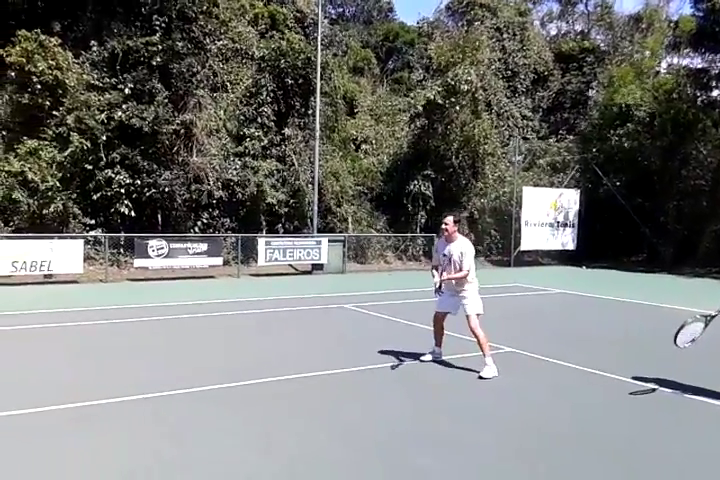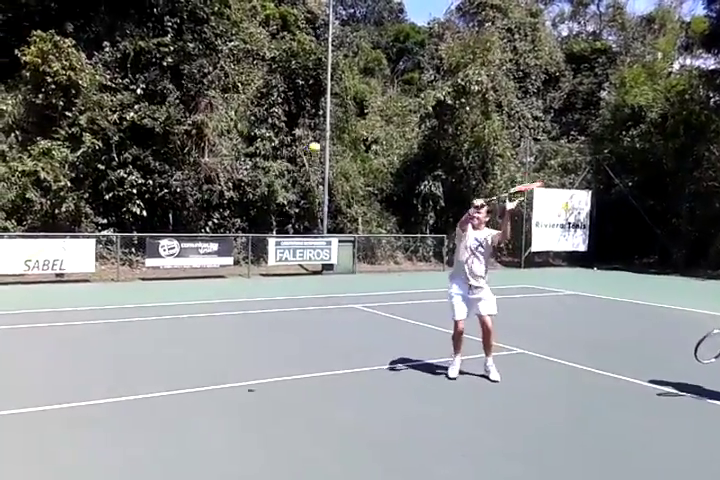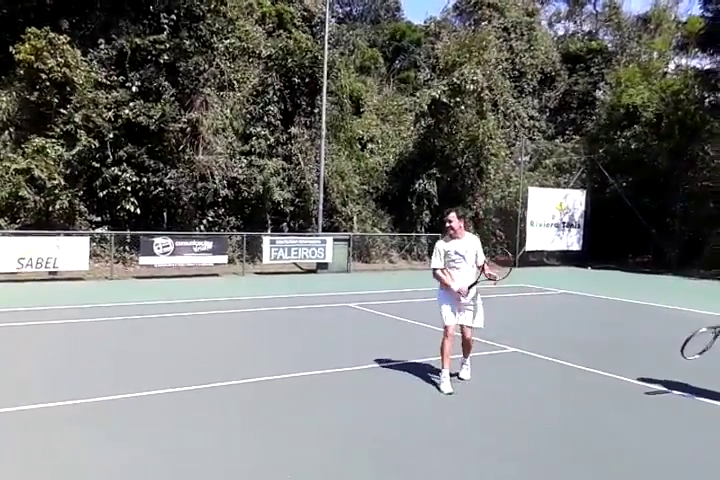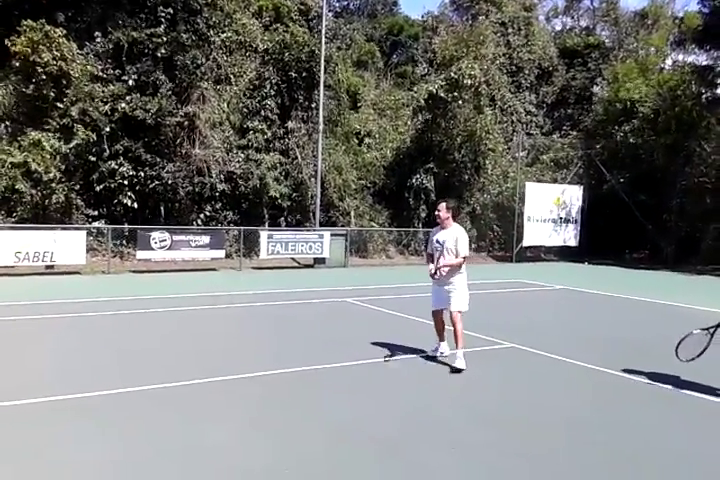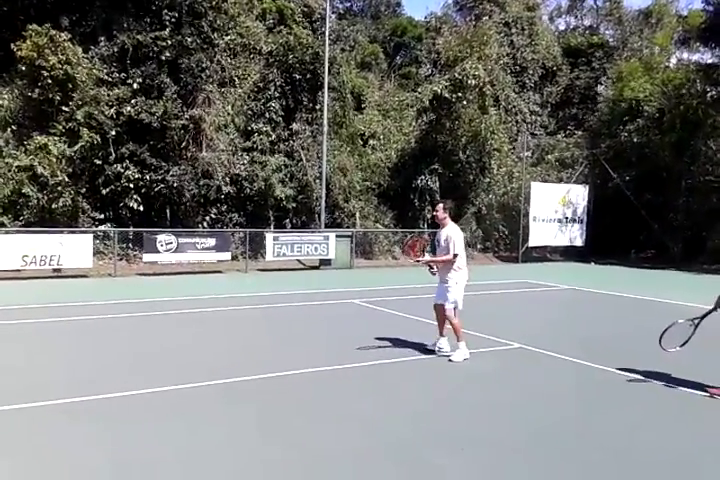
dt=0.7s
person 1, frame 1
left shoulder: (465, 246)
right shoulder: (439, 244)
left elbow: (465, 273)
right elbow: (435, 265)
left wrist: (448, 277)
right wrist: (436, 277)
left hip: (467, 290)
right hip: (449, 289)
left knee: (474, 326)
right knee: (437, 318)
left ankle: (490, 364)
right ankle: (437, 351)
person 1, frame 2
left shoulder: (490, 234)
right shoulder: (464, 230)
left elbow: (505, 236)
right elbow: (462, 223)
left wrist: (507, 213)
right wrist: (472, 210)
left hip: (480, 286)
right hip: (459, 285)
left knee: (487, 326)
right knee: (459, 327)
left ankle: (489, 364)
right ankle: (456, 358)
person 1, frame 3
left shoulder: (474, 240)
right shoulder: (442, 244)
left elbow: (480, 264)
right elbow: (436, 271)
left wrist: (489, 273)
right wrist: (454, 286)
left hip: (470, 296)
right hip: (448, 294)
left knee: (467, 334)
right knee: (448, 332)
left ankle: (465, 362)
right ankle: (445, 375)
person 1, frame 4
left shoulder: (459, 233)
right shoulder: (434, 232)
left elbow: (461, 259)
right elbow: (429, 253)
left wrist: (444, 264)
right wrist: (431, 266)
left hip: (455, 281)
right hip: (438, 281)
left knee: (455, 316)
right knee: (436, 314)
left ankle: (459, 355)
right ankle: (442, 346)
person 1, frame 5
left shoulder: (453, 232)
right shoulder: (441, 231)
left elbow: (453, 257)
left wrist: (431, 260)
right wrist: (433, 263)
left hip: (455, 277)
right hip: (445, 277)
left knee: (449, 312)
right knee: (438, 307)
left ankle: (462, 347)
right ankle: (442, 342)
